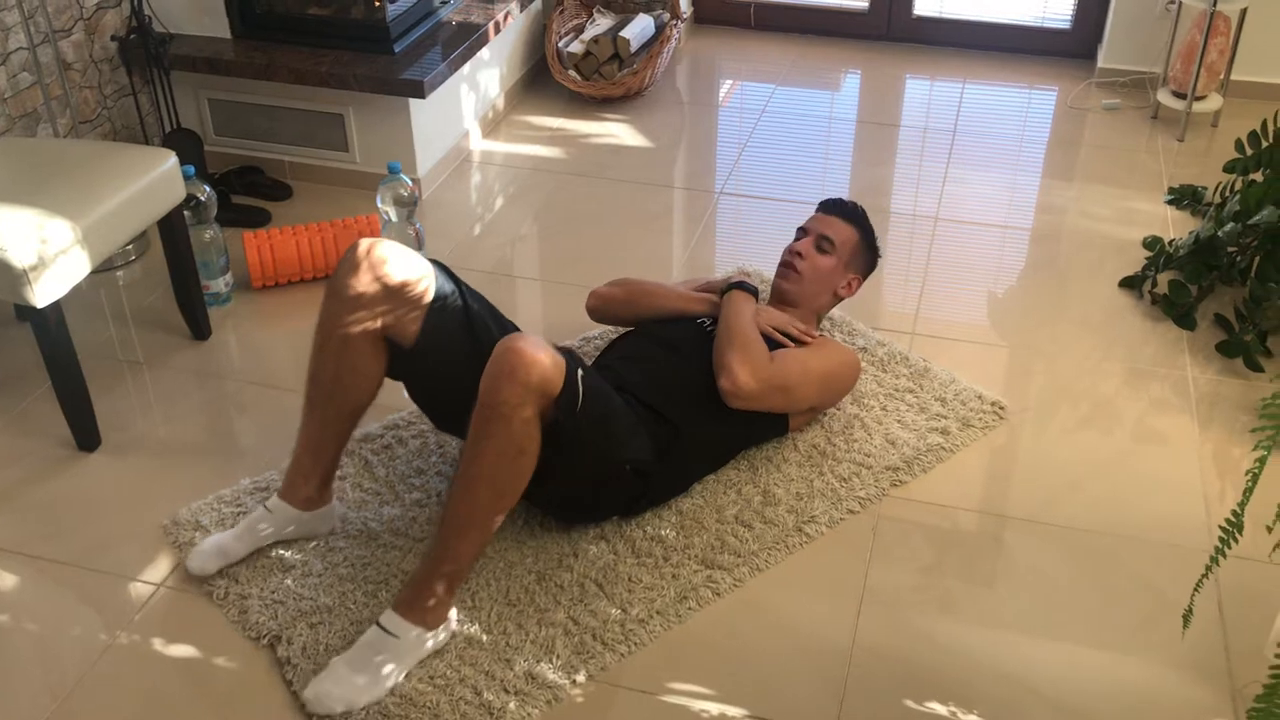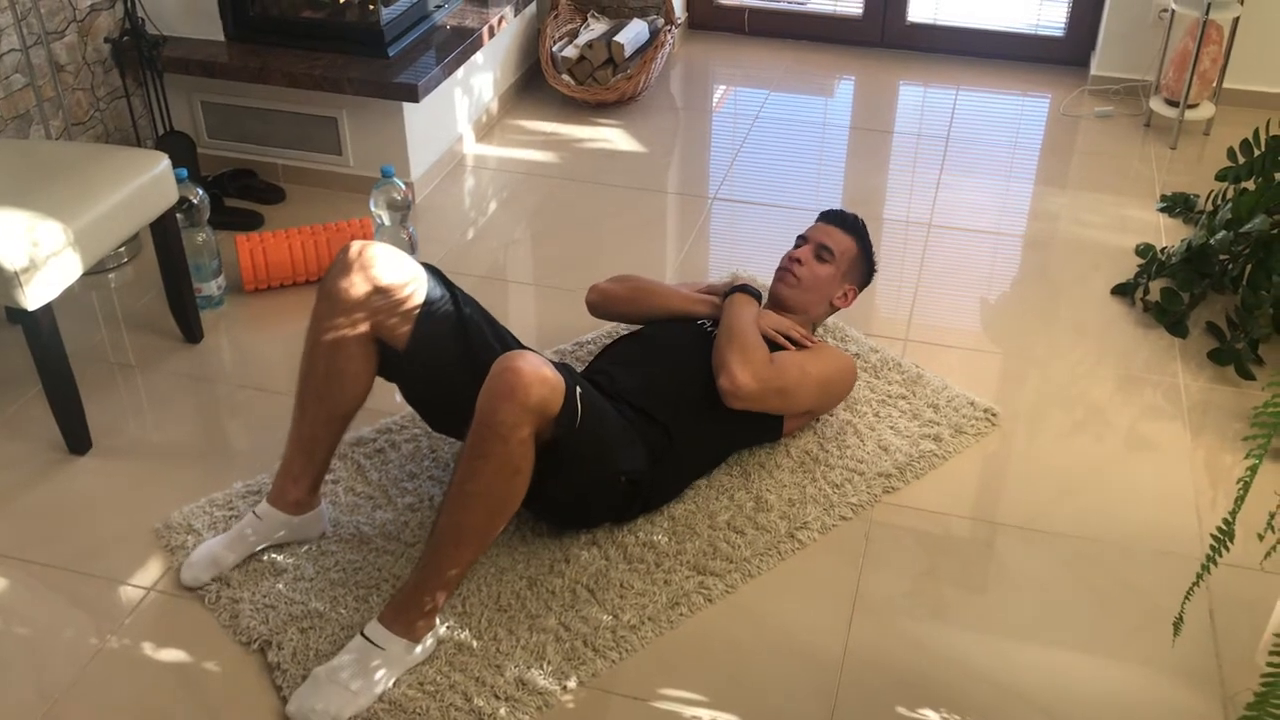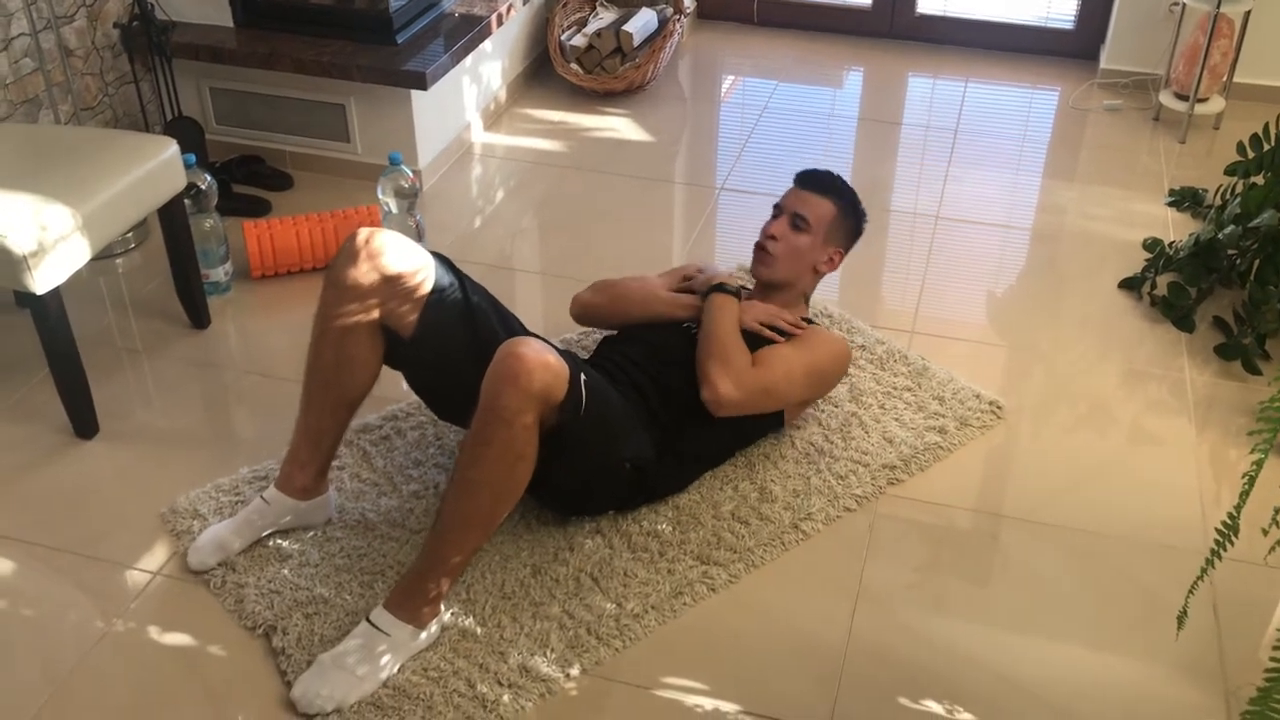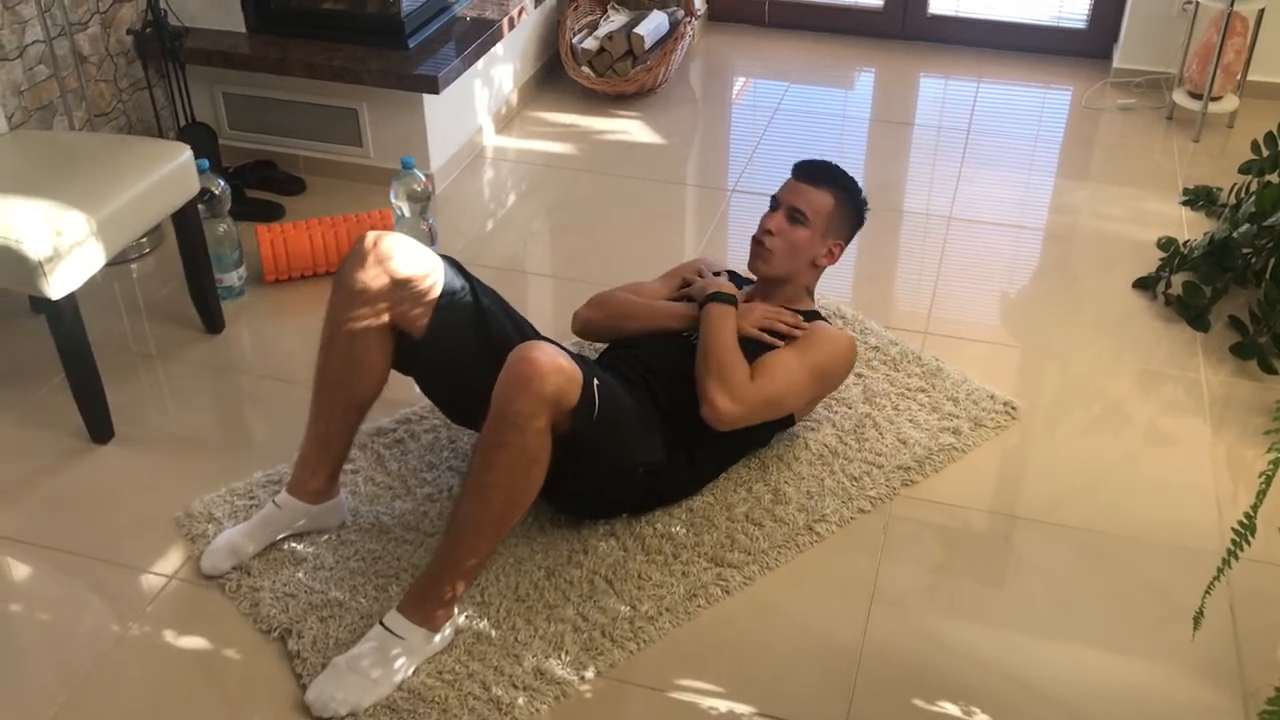
dt=1s
person 1, frame 1
left shoulder: (830, 361)
right shoulder: (735, 298)
left elbow: (739, 381)
right elbow: (603, 300)
left wrist: (737, 300)
right wrist: (722, 299)
left hip: (623, 458)
right hip: (555, 409)
left knee: (523, 359)
right knee: (375, 266)
left ankle: (421, 613)
right ankle: (305, 499)
person 1, frame 2
left shoulder: (827, 366)
right shoulder: (723, 302)
left elbow: (738, 381)
right elbow: (602, 295)
left wrist: (740, 302)
right wrist: (723, 302)
left hip: (617, 461)
right hip: (555, 408)
left knee: (523, 380)
right knee: (366, 270)
left ankle: (407, 624)
right ankle: (293, 503)
person 1, frame 3
left shoulder: (820, 350)
right shoulder: (710, 281)
left elbow: (722, 392)
right elbow: (587, 304)
left wrist: (718, 298)
right wrist: (704, 300)
left hip: (620, 452)
right hip: (546, 401)
left knee: (526, 366)
right knee: (372, 257)
left ankle: (413, 609)
right ankle: (300, 489)
person 1, frame 4
left shoulder: (824, 345)
right shoulder: (712, 274)
left elbow: (723, 405)
right elbow: (589, 317)
left wrist: (718, 303)
right wrist: (703, 308)
left hip: (633, 455)
right hip: (564, 404)
left knee: (538, 370)
right knee: (381, 260)
left ankle: (426, 613)
right ankle: (311, 493)
